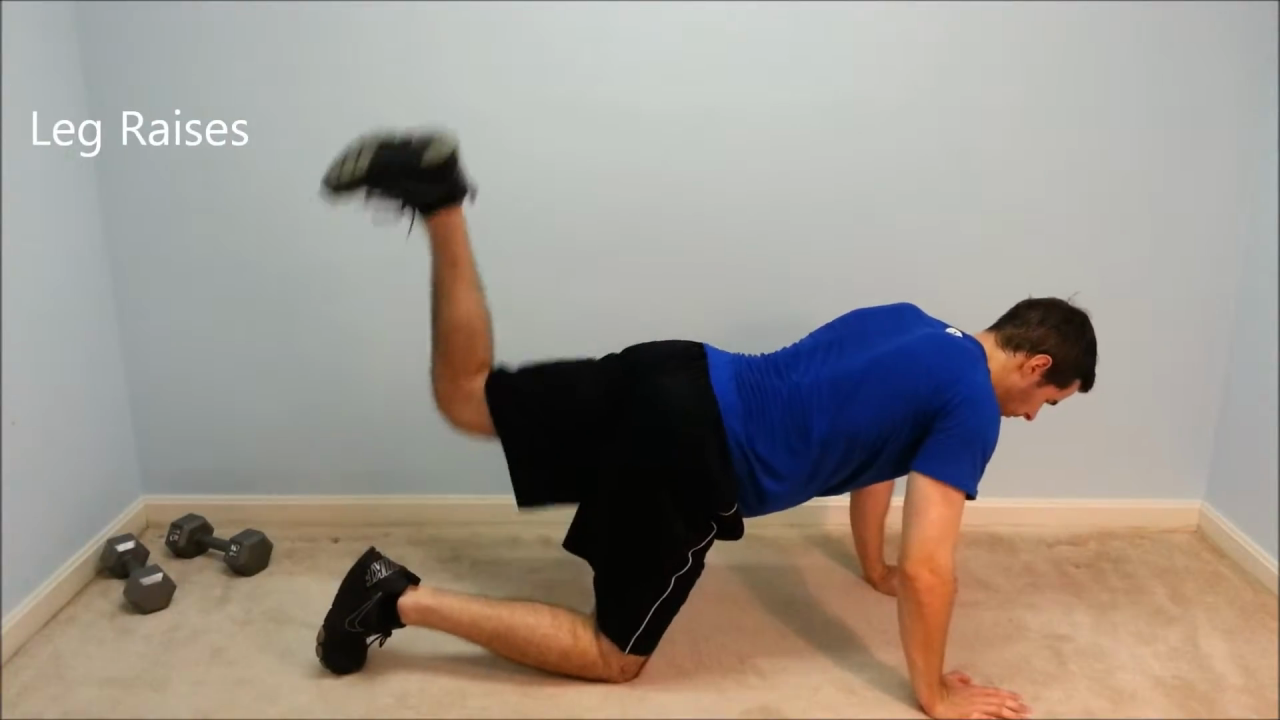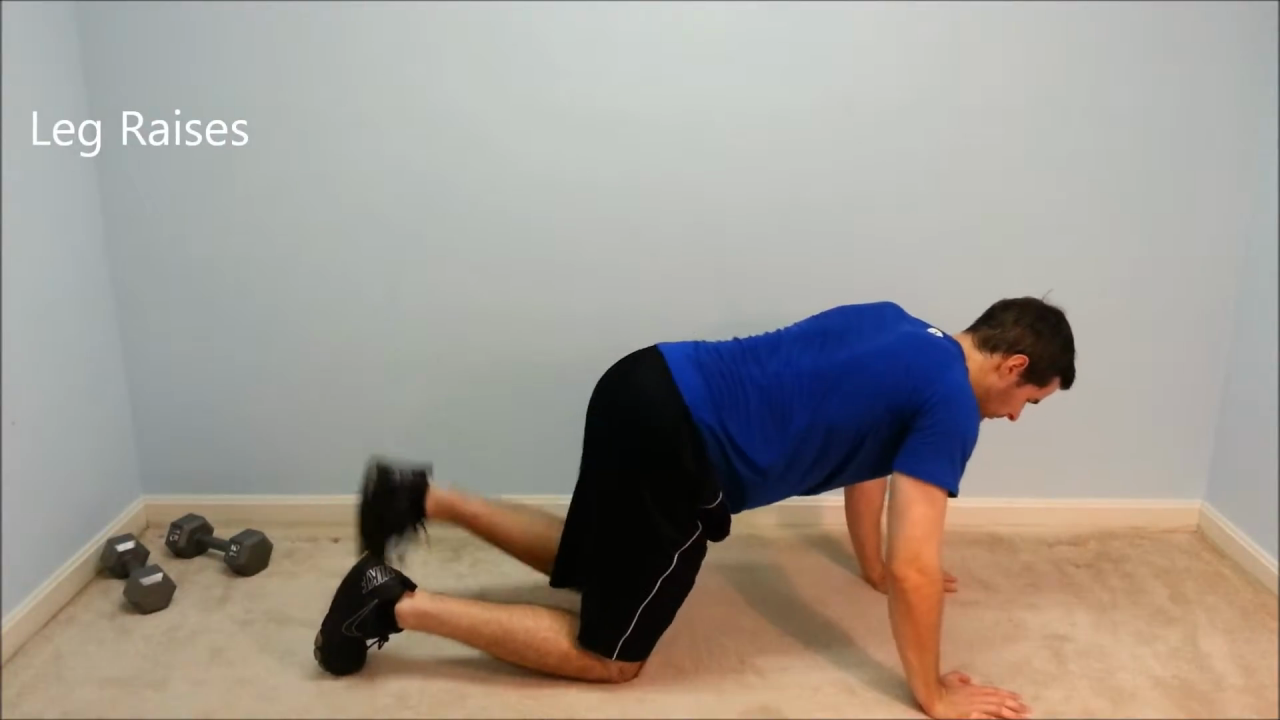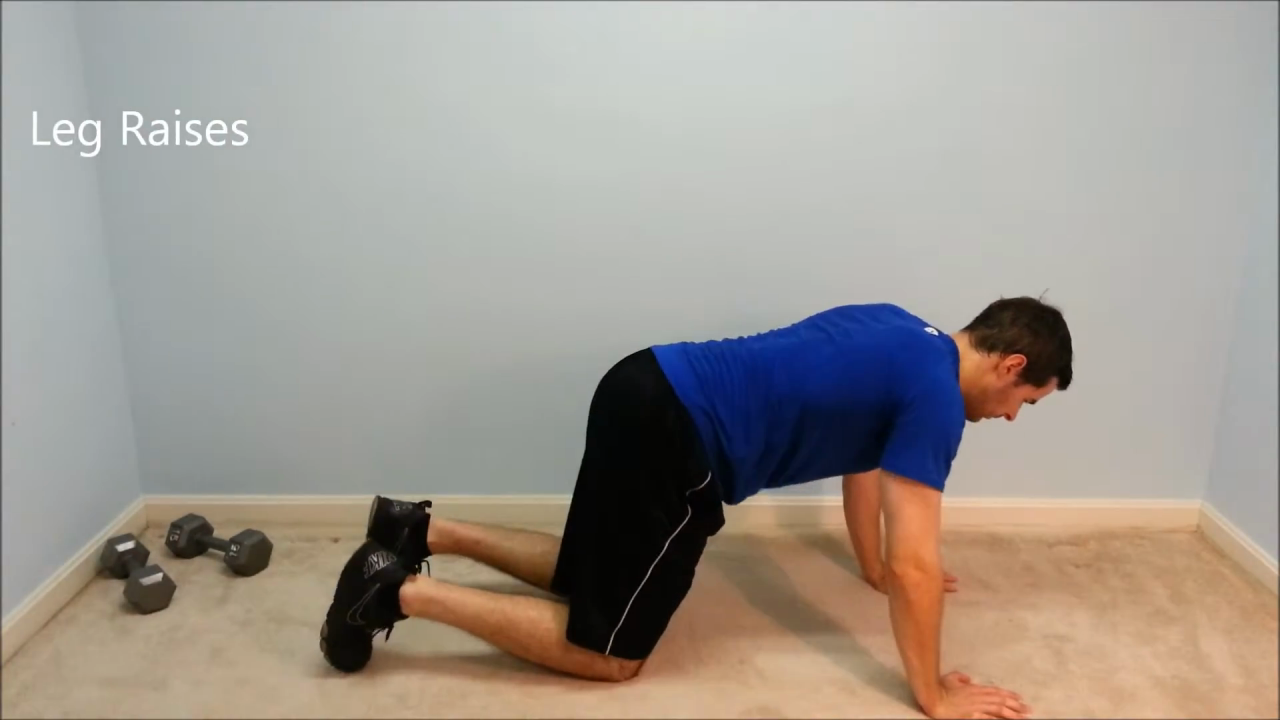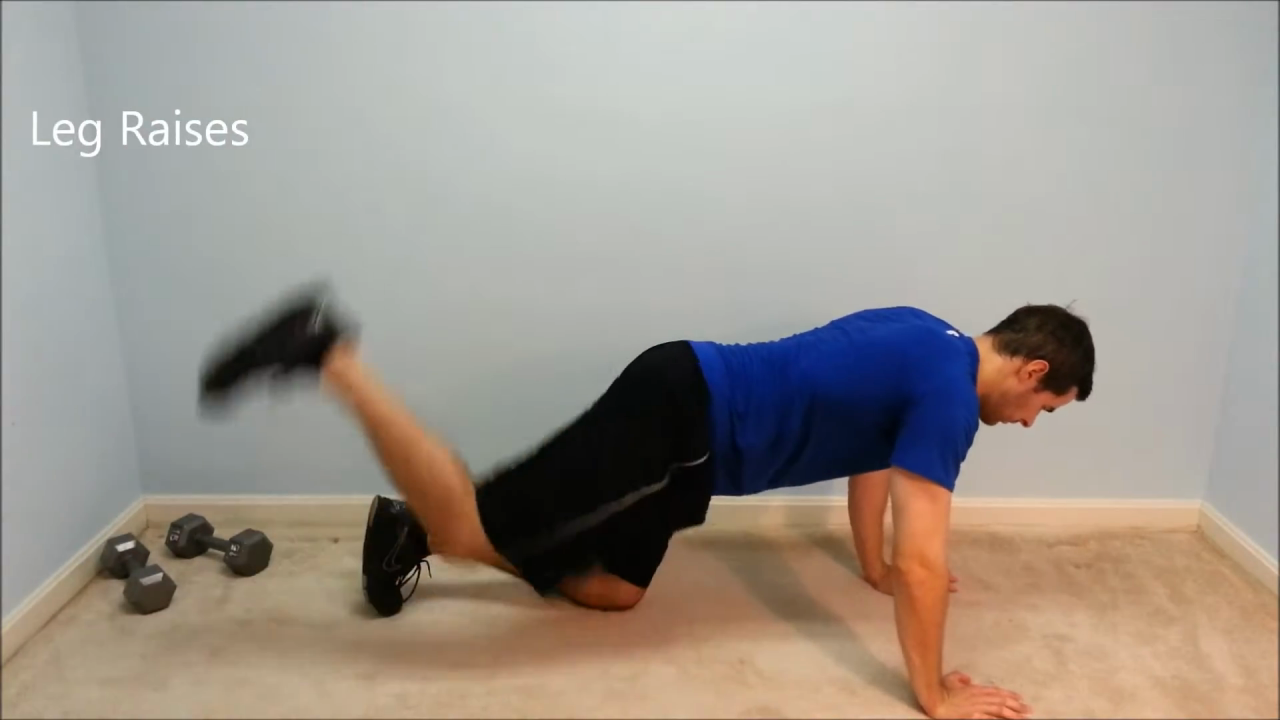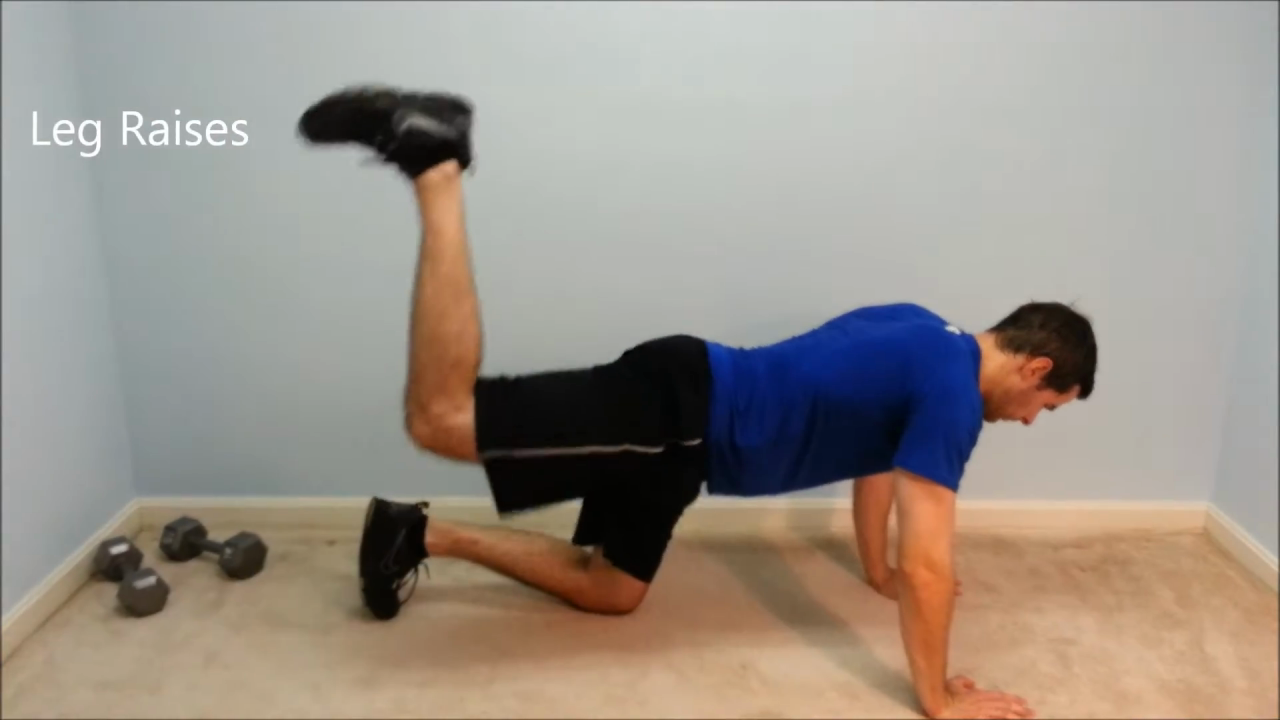
dt=0.4s
person 1, frame 1
left shoulder: (915, 329)
right shoulder: (968, 406)
right elbow: (925, 568)
left wrist: (873, 563)
left hip: (668, 371)
right hip: (682, 446)
left knee: (465, 396)
right knee: (614, 655)
left ankle: (438, 194)
right ankle: (405, 601)
person 1, frame 2
left shoulder: (902, 329)
right shoulder: (951, 403)
right elbow: (915, 571)
left wrist: (871, 564)
left hip: (648, 386)
right hip: (671, 446)
left knee: (593, 560)
right knee: (609, 655)
left ankle: (424, 496)
right ankle: (401, 603)
person 1, frame 3
left shoulder: (906, 337)
right shoulder: (936, 396)
left elbow: (862, 450)
right elbow: (914, 564)
left wrist: (872, 565)
left hip: (653, 394)
right hip: (665, 432)
left knee: (596, 573)
right knee: (605, 651)
left ankle: (426, 530)
right ankle: (404, 587)
person 1, frame 4
left shoulder: (923, 337)
right shoulder: (952, 397)
left elbow: (868, 461)
right elbow: (920, 565)
left wrist: (873, 574)
left hip: (684, 392)
right hip: (676, 424)
left knee: (613, 587)
right knee: (472, 529)
left ankle: (415, 537)
right ankle: (329, 350)
person 1, frame 5
left shoulder: (924, 338)
right shoulder: (952, 391)
left elbow: (873, 461)
right elbow: (926, 565)
left wrist: (878, 568)
left hip: (675, 421)
right hip: (669, 407)
left knee: (610, 591)
right knee: (441, 419)
left ankle: (427, 534)
right ankle: (438, 164)
